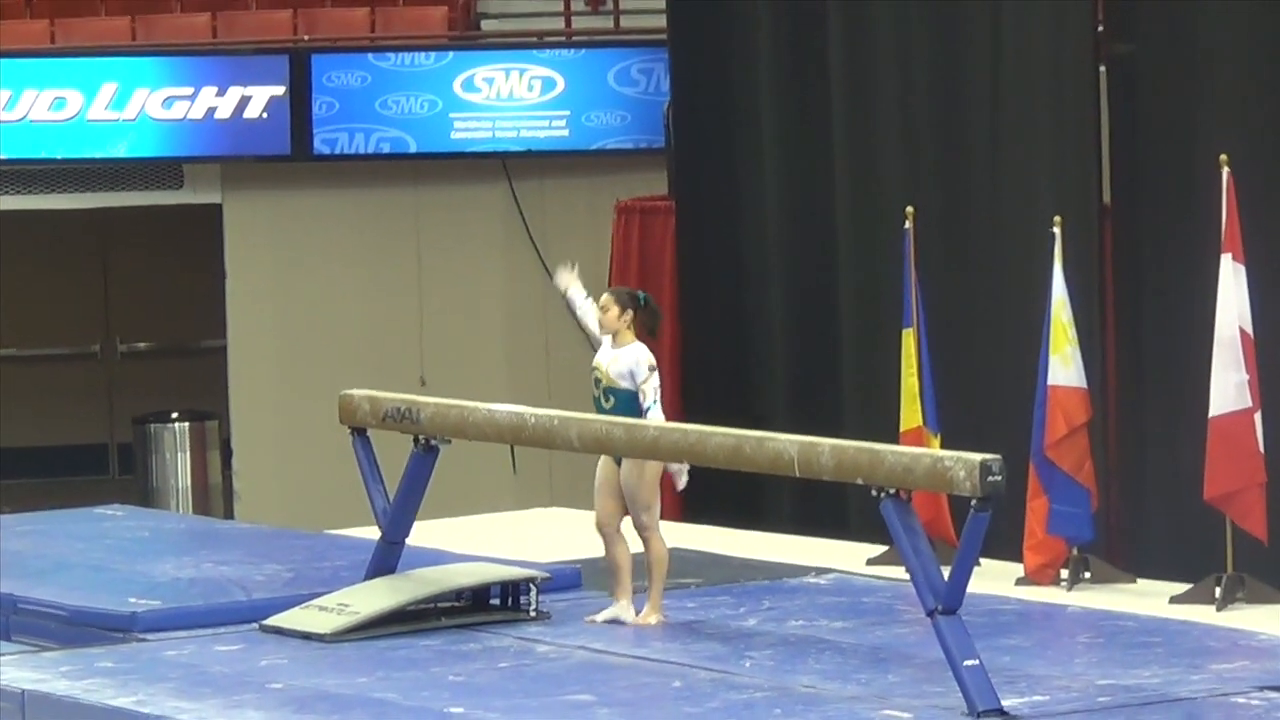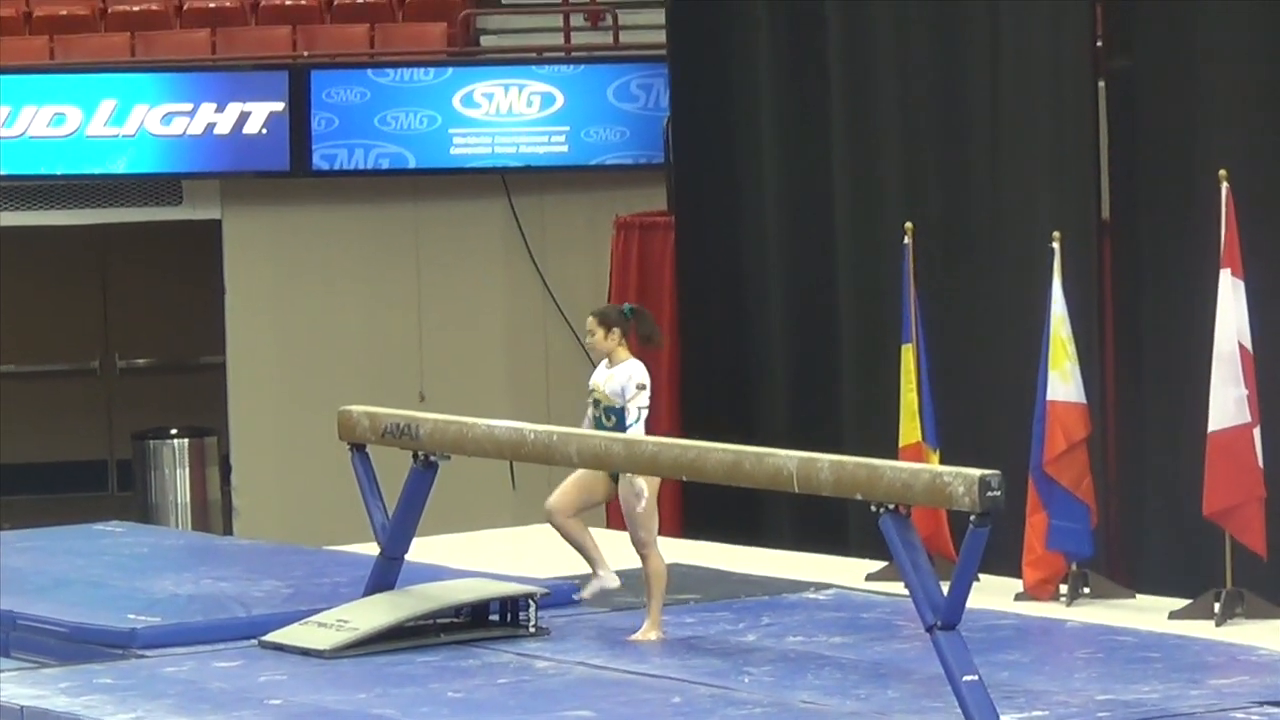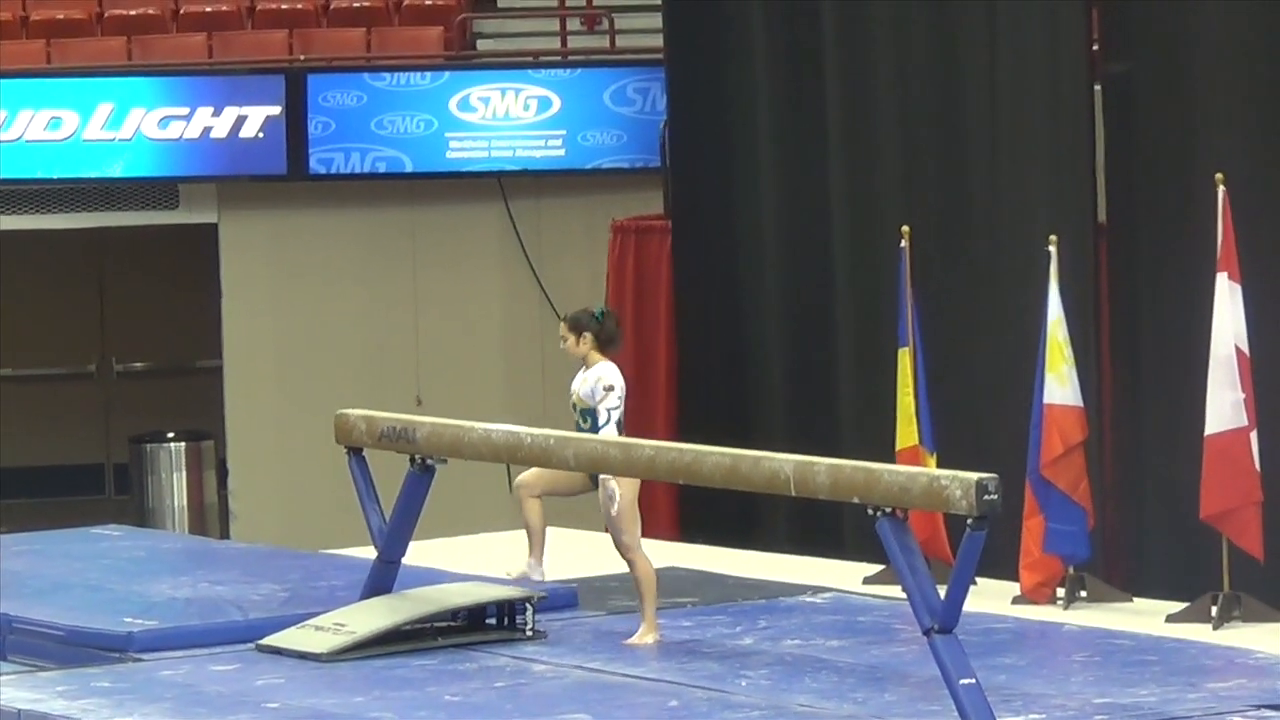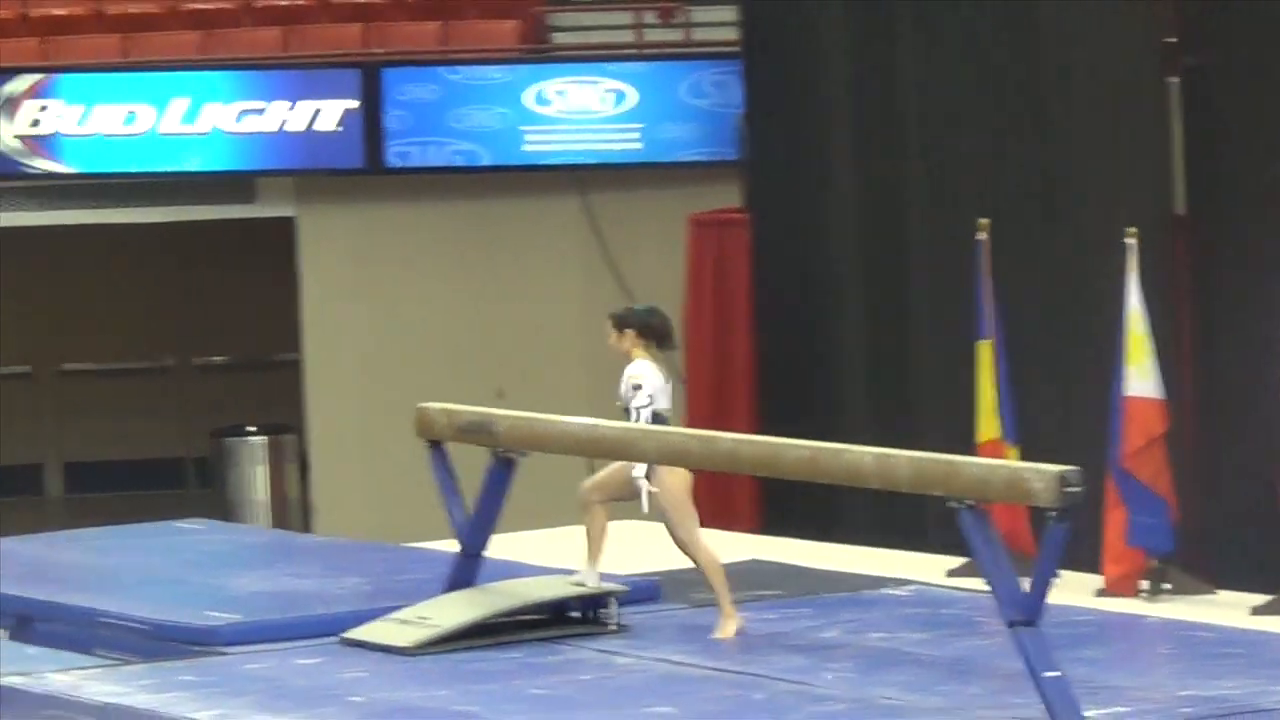
dt=0.2s
person 1, frame 1
left shoulder: (640, 356)
right shoulder: (606, 344)
left elbow: (652, 409)
right elbow: (588, 316)
right wrist: (570, 289)
left knee: (647, 528)
right knee: (605, 524)
left ankle: (654, 607)
right ankle: (622, 603)
person 1, frame 2
left shoulder: (634, 372)
right shoulder: (603, 367)
left elbow: (636, 427)
left wrist: (639, 474)
right wrist: (586, 429)
left knee: (644, 544)
right knee: (556, 508)
left ankle: (654, 623)
right ankle: (603, 572)
person 1, frame 3
left shoulder: (606, 375)
right shoulder: (585, 372)
left elbow: (608, 428)
left wrist: (609, 476)
left knee: (628, 548)
right knee: (525, 485)
left ankle: (649, 625)
right ankle: (535, 564)
person 1, frame 4
left shoulder: (637, 372)
right shoulder: (647, 367)
left elbow: (641, 426)
left wrist: (639, 476)
left hip: (664, 462)
left knee: (690, 542)
right knee: (591, 492)
left ankle: (729, 614)
right ankle: (592, 571)
